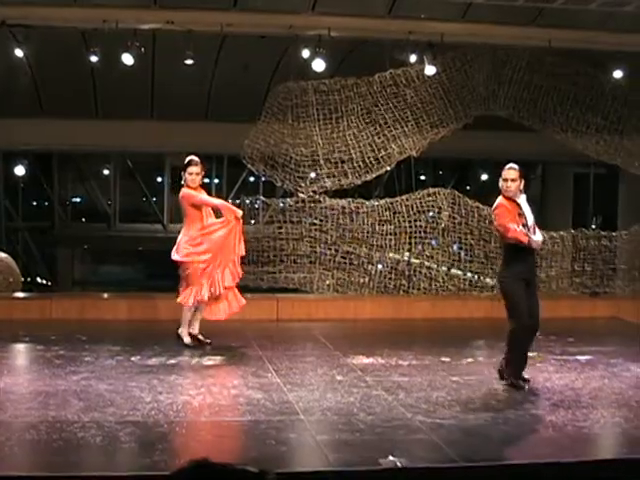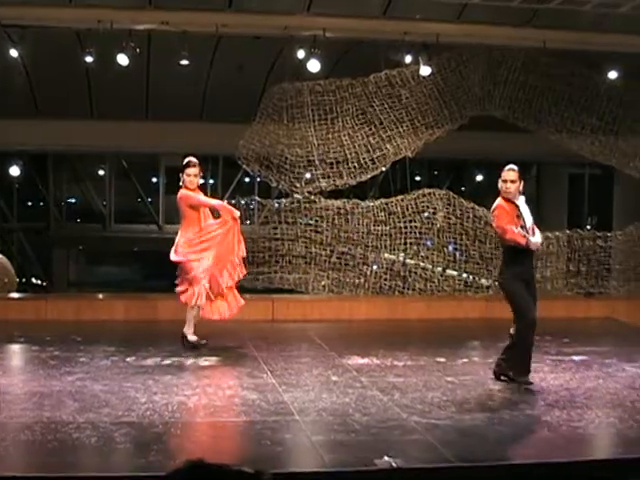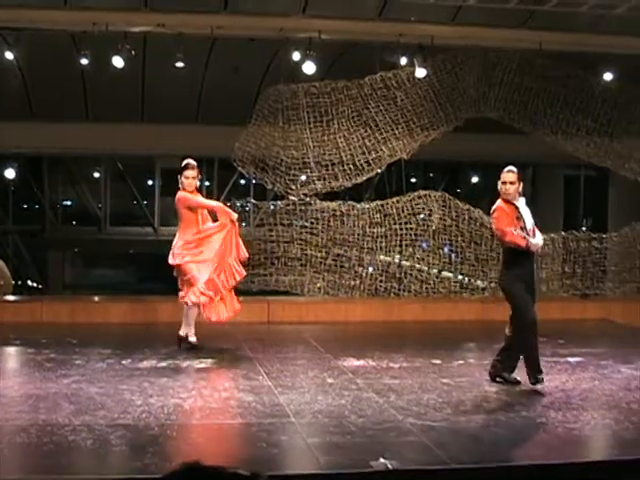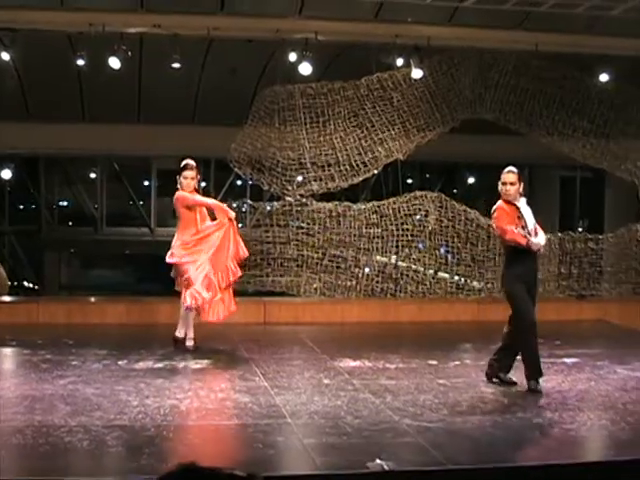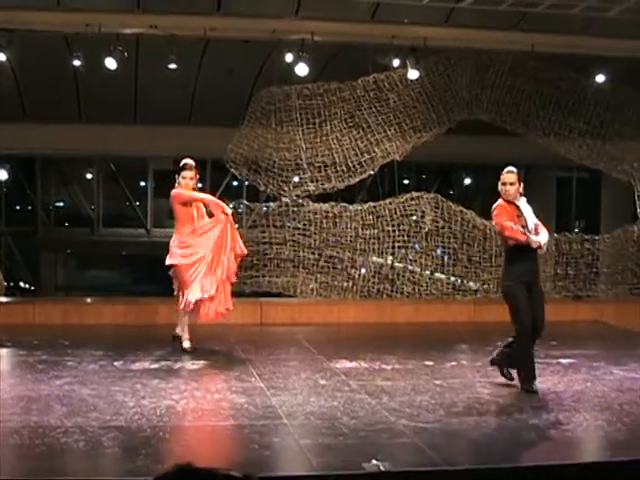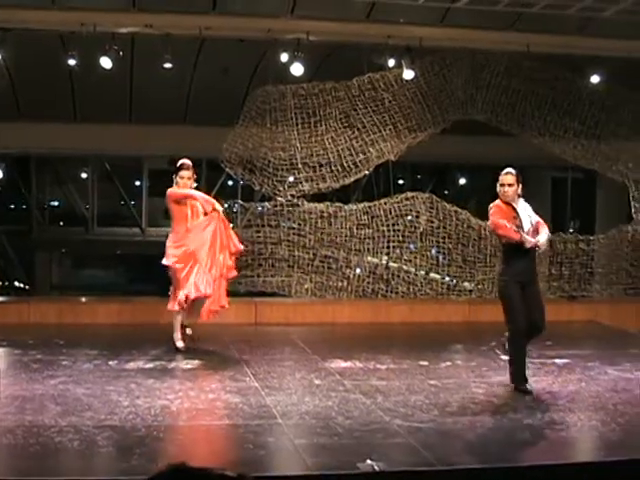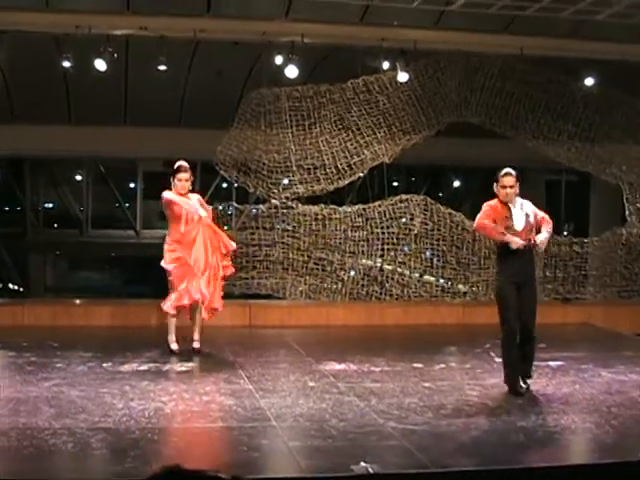
dt=0.1s
person 1, frame 1
left shoulder: (523, 203)
right shoulder: (501, 205)
left elbow: (532, 228)
right elbow: (508, 231)
left wrist: (538, 237)
right wrist: (530, 240)
left hip: (528, 271)
right hip: (511, 273)
left knee: (532, 323)
right knee: (521, 322)
left ankle: (511, 367)
right ankle: (511, 371)
person 1, frame 2
left shoulder: (522, 204)
right shoulder: (500, 206)
left elbow: (532, 228)
right elbow: (507, 233)
left wrist: (537, 238)
right wrist: (528, 241)
left hip: (527, 272)
right hip: (511, 274)
left knee: (527, 323)
right knee: (526, 320)
left ankle: (505, 367)
right ankle: (519, 370)
person 1, frame 3
left shoulder: (522, 206)
right shoulder: (500, 208)
left elbow: (533, 232)
right elbow: (506, 235)
left wrist: (538, 240)
right wrist: (529, 243)
left hip: (527, 274)
right hip: (512, 276)
left knee: (519, 325)
right knee: (528, 321)
left ankle: (500, 368)
right ankle: (534, 372)
person 1, frame 4
left shoulder: (524, 206)
right shoulder: (501, 208)
left elbow: (535, 229)
right elbow: (507, 233)
left wrist: (540, 239)
right wrist: (530, 243)
left hip: (529, 274)
right hip: (514, 276)
left knee: (518, 325)
right knee: (528, 323)
left ankle: (497, 368)
right ankle: (533, 376)
person 1, frame 5
left shoulder: (525, 206)
right shoulder: (501, 207)
left elbow: (539, 228)
right elbow: (506, 230)
left wrist: (543, 237)
right wrist: (531, 240)
left hip: (532, 275)
right hip: (514, 276)
left knee: (537, 325)
right knee: (525, 326)
left ankle: (504, 358)
right ankle: (527, 378)
person 1, frame 6
left shoulder: (525, 207)
right shoulder: (497, 207)
left elbow: (540, 225)
right elbow: (499, 227)
left wrist: (542, 237)
right wrist: (524, 239)
left hip: (529, 274)
right hip: (510, 275)
left knee: (537, 323)
right knee: (518, 326)
left ankle: (514, 344)
right ankle: (518, 379)
person 1, frame 7
left shoulder: (526, 206)
right shoulder: (493, 207)
left elbow: (544, 220)
right elbow: (480, 225)
left wrist: (544, 234)
right wrist: (508, 238)
left hip: (528, 274)
right hip: (506, 275)
left knee: (528, 327)
right knee: (510, 327)
left ankle: (522, 374)
right ankle: (512, 379)
person 2, frame 1
left shoulder: (201, 193)
right shoulder: (186, 193)
left elbow: (209, 219)
right elbow: (214, 202)
left wrist: (229, 218)
right wrist: (235, 211)
left hip: (205, 245)
right hip: (190, 246)
left knee: (206, 287)
right knee: (195, 288)
left ankle: (193, 330)
right ankle: (183, 330)
person 2, frame 2
left shoulder: (198, 194)
right shoulder: (184, 195)
left elbow: (207, 220)
right elbow: (211, 203)
left wrist: (228, 219)
right wrist: (233, 212)
left hip: (202, 246)
right hip: (188, 246)
left knee: (205, 288)
right knee: (198, 286)
left ankle: (190, 331)
right ankle: (189, 330)
person 2, frame 3
left shoulder: (197, 197)
right shoulder: (181, 197)
left elbow: (205, 223)
right elbow: (210, 204)
left wrist: (226, 222)
right wrist: (230, 214)
left hip: (200, 249)
right hip: (185, 249)
left knee: (192, 291)
right knee: (197, 288)
left ankle: (183, 333)
right ankle: (190, 333)
person 2, frame 4
left shoulder: (196, 197)
right shoulder: (180, 196)
left elbow: (204, 222)
right elbow: (208, 202)
left wrist: (224, 221)
right wrist: (228, 212)
left hip: (199, 249)
right hip: (184, 250)
left knee: (191, 292)
right knee: (195, 289)
left ankle: (180, 334)
right ankle: (189, 335)
person 2, frame 5
left shoulder: (199, 200)
right shoulder: (176, 194)
left elbow: (206, 222)
right elbow: (200, 196)
left wrist: (220, 215)
right wrist: (222, 206)
left hip: (201, 249)
right hip: (182, 249)
left knee: (205, 289)
right knee: (189, 291)
left ankle: (180, 329)
right ankle: (185, 336)
person 2, frame 6
left shoulder: (195, 199)
right shoulder: (171, 193)
left elbow: (203, 220)
right elbow: (189, 193)
left wrist: (214, 212)
right wrist: (213, 203)
left hip: (198, 248)
right hip: (178, 248)
left knee: (204, 287)
right knee: (183, 290)
left ankle: (183, 323)
right ankle: (177, 335)
person 2, frame 7
left shoulder: (196, 198)
right shoulder: (169, 195)
left elbow: (207, 213)
right elbow: (171, 198)
right wrist: (195, 208)
left hip: (199, 251)
right hip: (176, 251)
left knee: (201, 293)
right knee: (178, 293)
left ankle: (196, 336)
right ankle: (172, 338)
